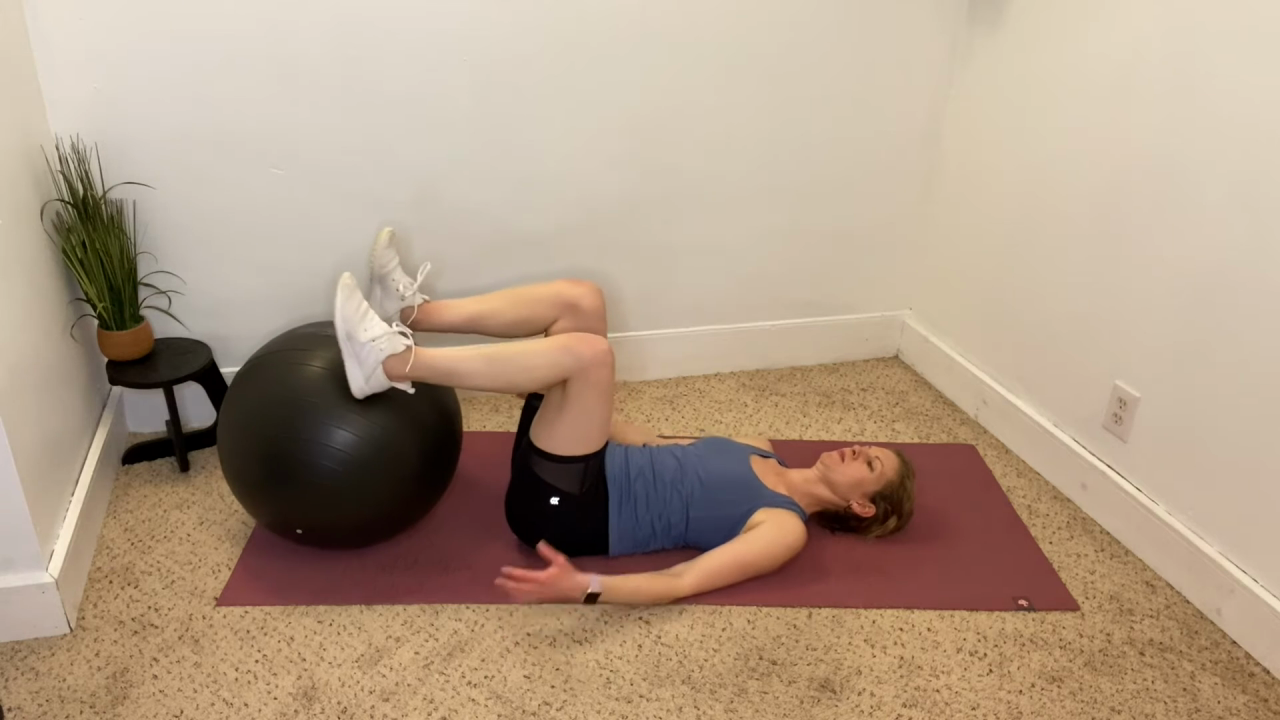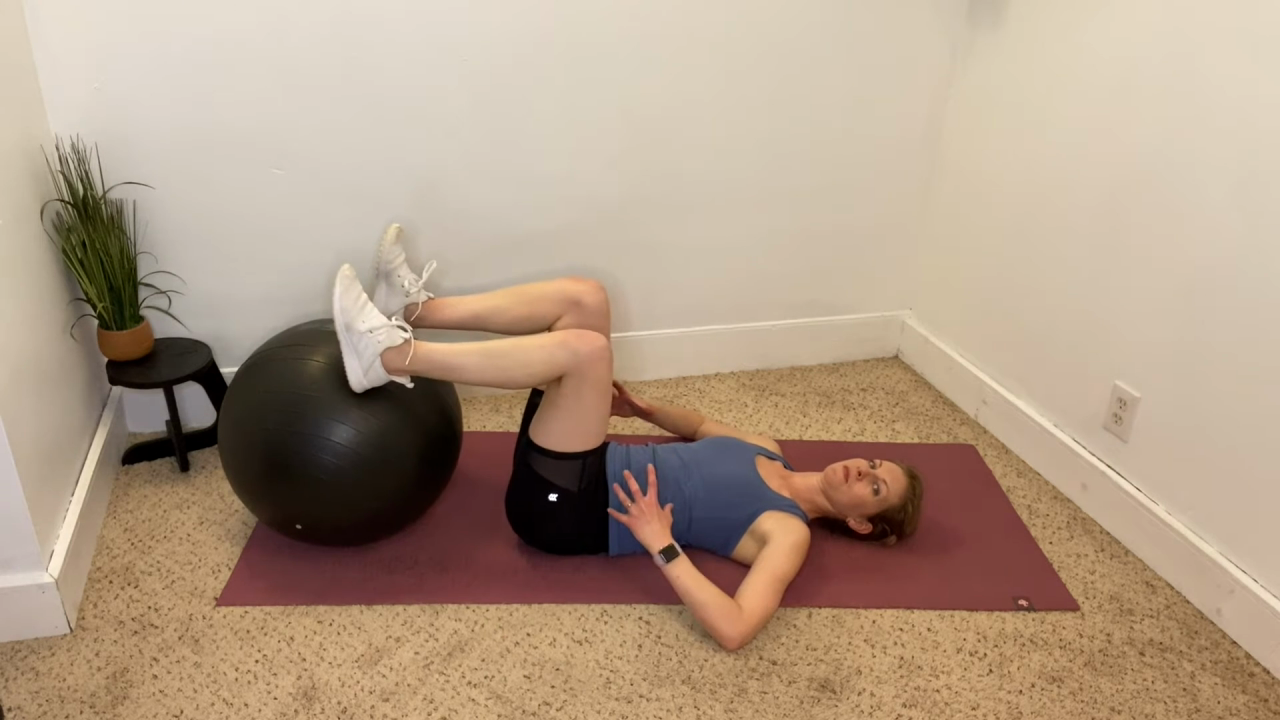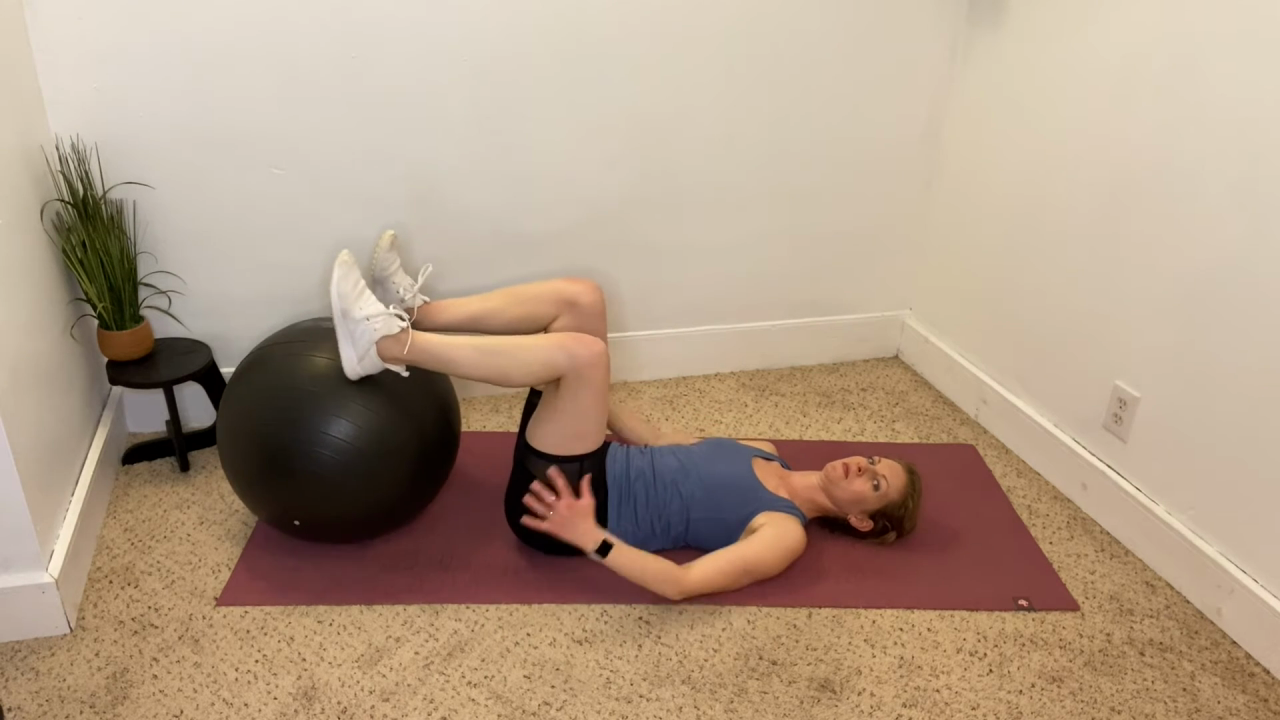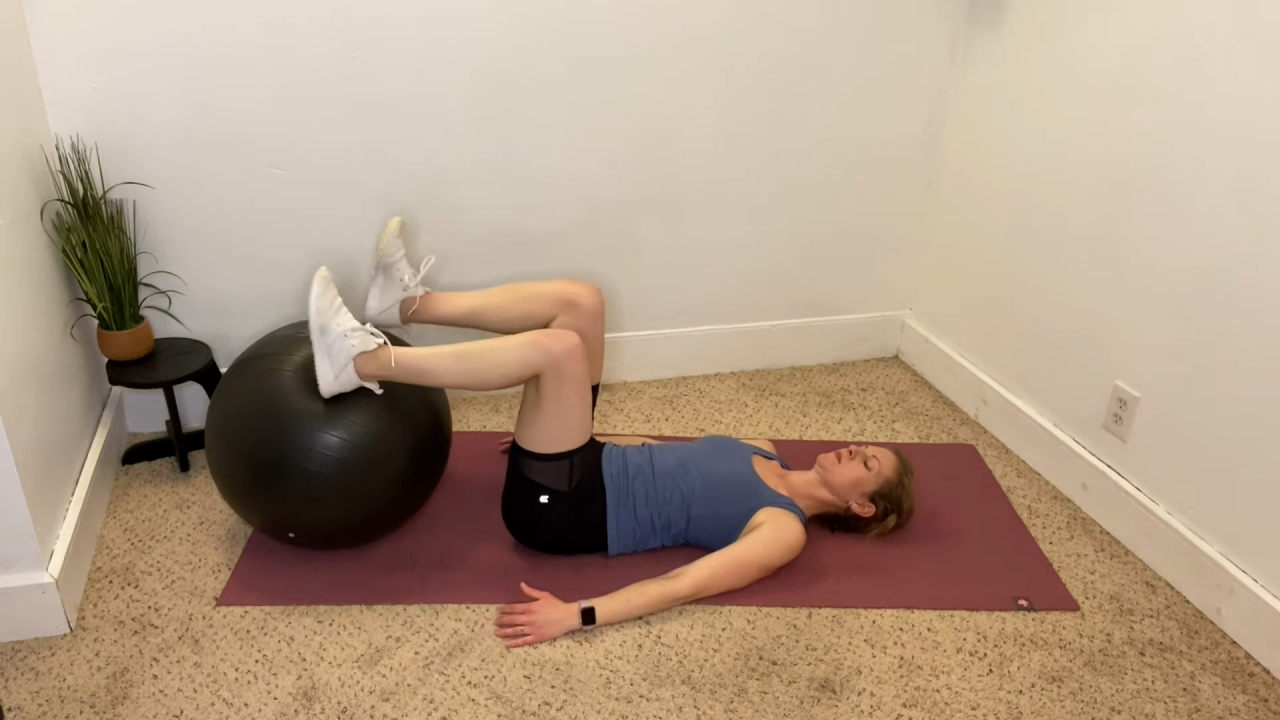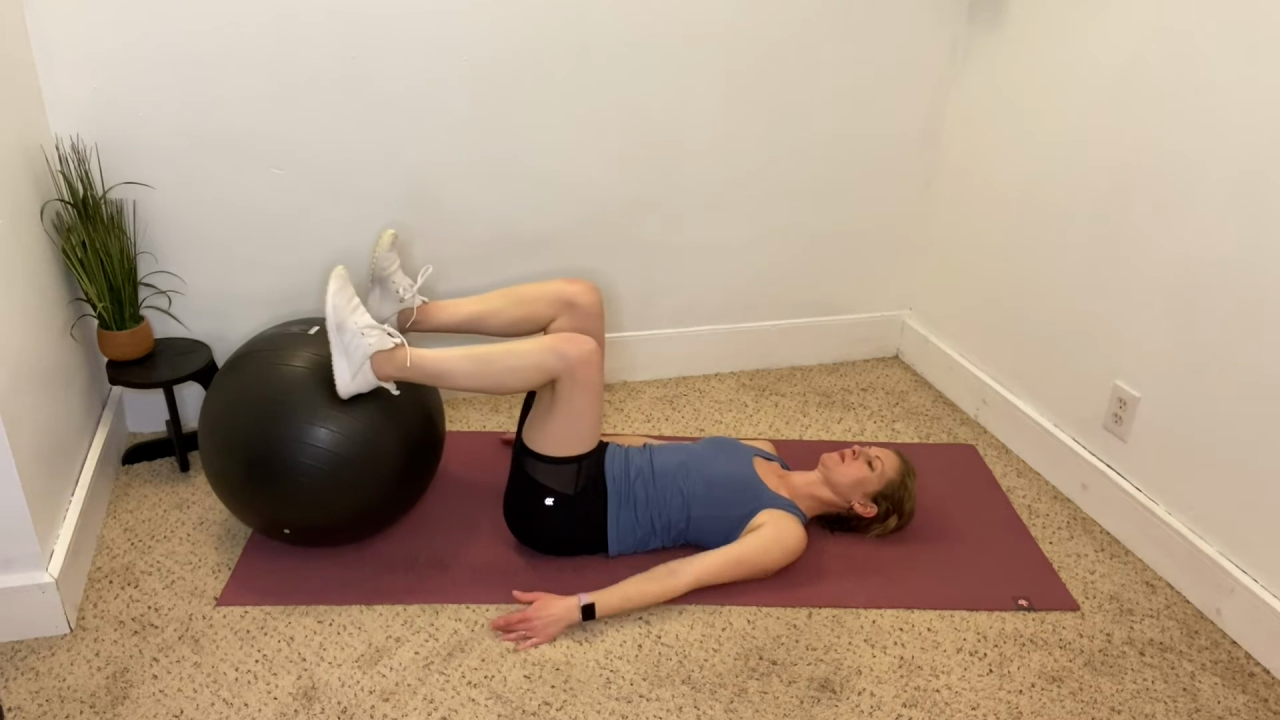
dt=1s
person 1, frame 1
left shoulder: (786, 528)
right shoulder: (759, 451)
left elbow: (684, 581)
left wrist: (582, 587)
right wrist: (561, 408)
left hip: (568, 509)
right hip: (599, 469)
left knee: (587, 351)
right knee: (578, 301)
left ankle: (392, 363)
right ankle: (409, 310)
person 1, frame 2
left shoulder: (789, 532)
right shoulder: (767, 451)
left elbow: (733, 629)
right elbow: (700, 426)
left wrist: (661, 543)
right wrist: (642, 408)
left hip: (569, 508)
right hip: (593, 468)
left knee: (585, 348)
right knee: (583, 298)
left ankle: (391, 356)
right ankle: (415, 308)
person 1, frame 3
left shoulder: (785, 533)
right shoulder: (763, 454)
left elbow: (682, 582)
left wrist: (592, 538)
right wrist: (591, 405)
left hip: (564, 496)
right hip: (596, 469)
left knee: (583, 353)
right knee: (579, 297)
left ankle: (387, 345)
right ankle: (412, 311)
person 1, frame 4
left shoulder: (785, 531)
right shoulder: (763, 452)
left elbow: (686, 584)
left wrist: (577, 616)
right wrist: (549, 429)
left hip: (563, 509)
right hip: (591, 468)
left knee: (556, 349)
right knee: (580, 300)
left ankle: (363, 360)
right ankle: (407, 304)
person 1, frame 5
left shoulder: (785, 533)
right shoulder: (762, 453)
left elbow: (684, 577)
left wrist: (575, 608)
right wrist: (553, 432)
left hip: (566, 509)
right hip: (596, 466)
left knee: (573, 352)
right knee: (577, 299)
left ankle: (379, 360)
right ankle: (408, 312)
